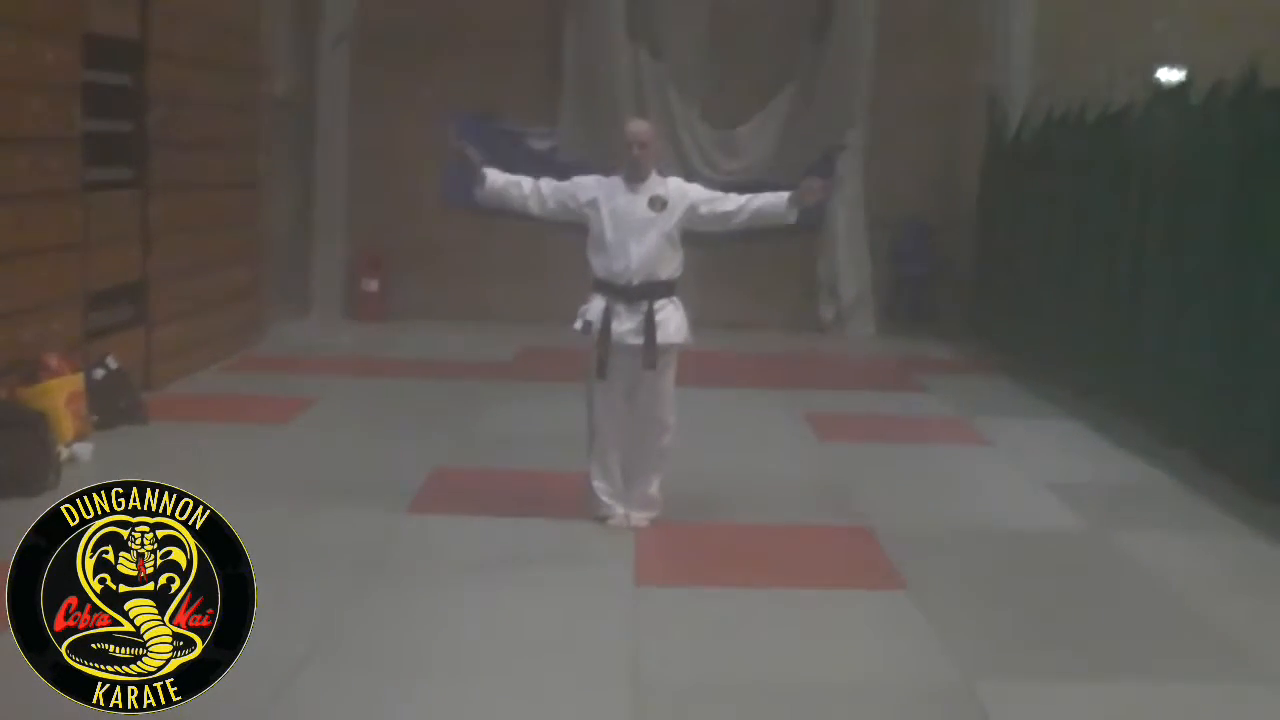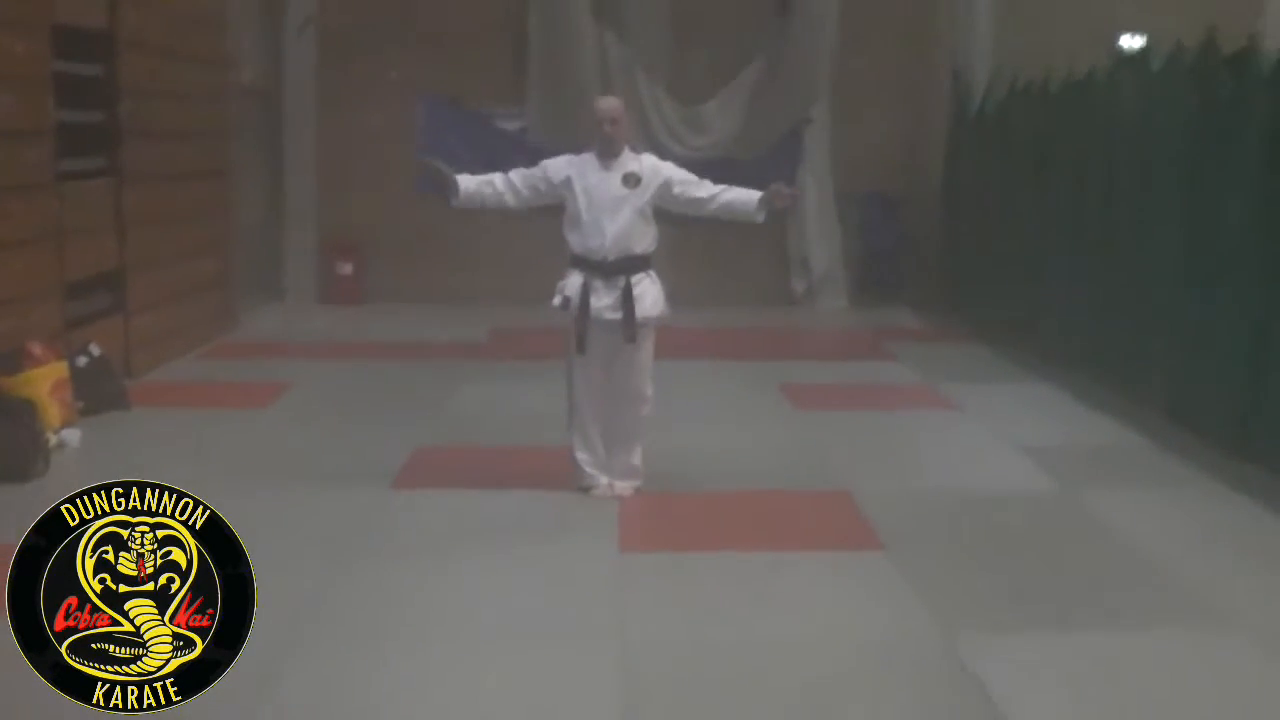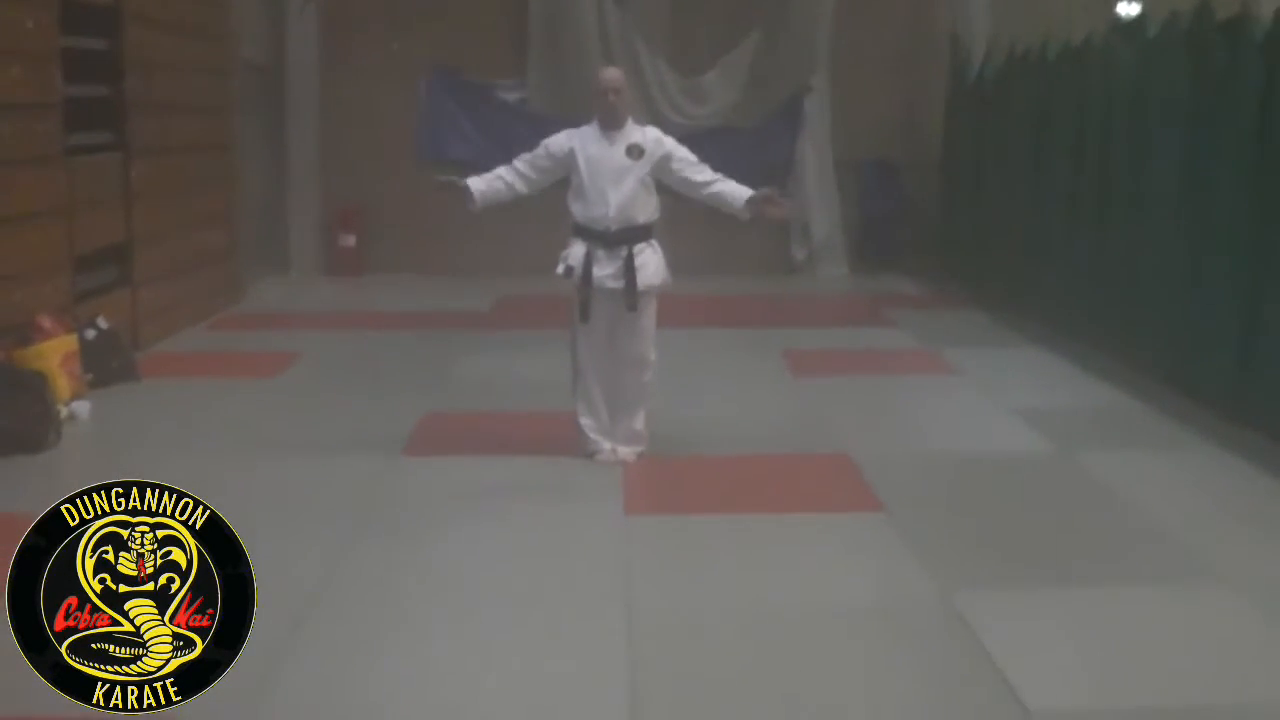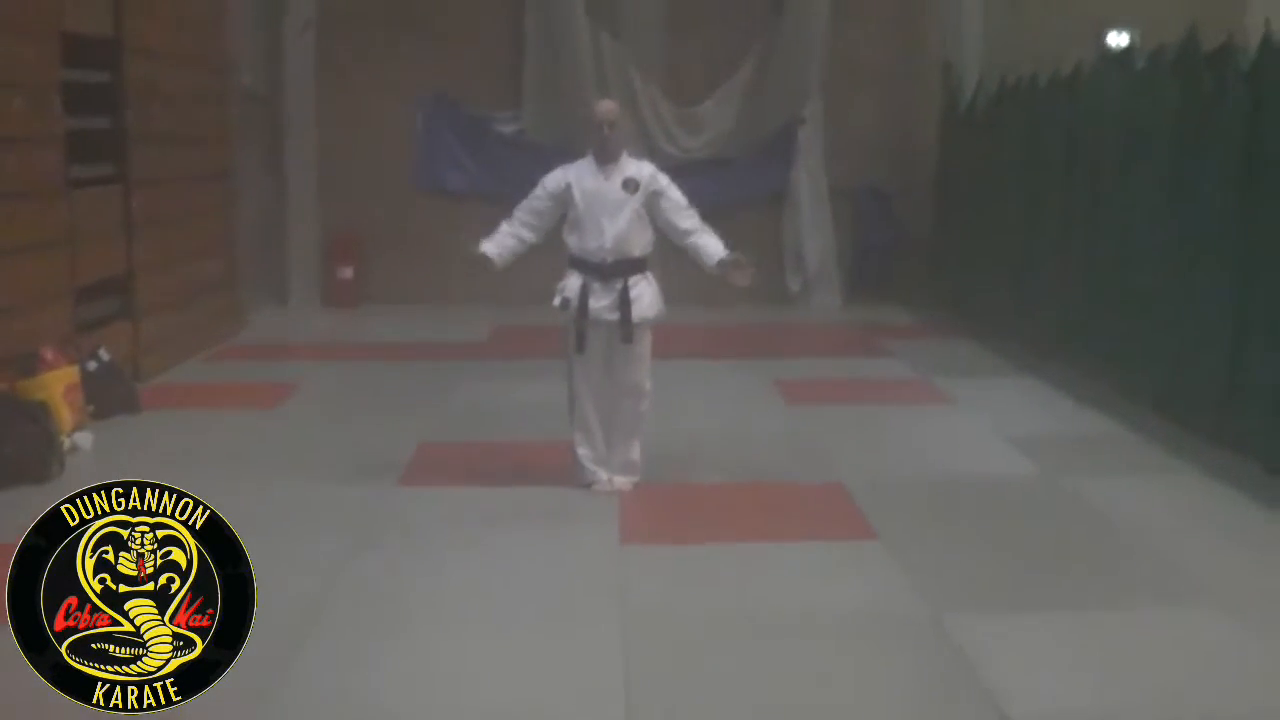
dt=0.2s
person 1, frame 1
left shoulder: (679, 194)
right shoulder: (591, 190)
left elbow: (734, 207)
right elbow: (536, 194)
left wrist: (791, 201)
right wrist: (484, 177)
left hip: (658, 316)
right hip: (610, 315)
left knee: (653, 417)
right knee: (608, 414)
left ankle: (641, 501)
right ankle: (612, 501)
person 1, frame 2
left shoulder: (652, 170)
right shoulder: (565, 169)
left elbow: (705, 194)
right elbow: (511, 187)
left wrist: (760, 201)
right wrist: (458, 184)
left hip: (634, 291)
right hip: (587, 290)
left knee: (632, 388)
right knee: (587, 387)
left ankle: (624, 471)
right ankle: (595, 472)
person 1, frame 3
left shoulder: (653, 142)
right shoulder: (570, 142)
left elbow: (701, 177)
right elbow: (519, 173)
left wrist: (749, 199)
right wrist: (471, 188)
left hip: (636, 259)
right hip: (590, 259)
left knee: (635, 355)
right knee: (591, 354)
left ankle: (627, 436)
right ankle: (599, 438)
person 1, frame 4
left shoulder: (646, 176)
right shoulder: (567, 177)
left elbow: (686, 222)
right elbow: (524, 222)
left wrist: (722, 258)
right wrist: (489, 254)
left hip: (632, 292)
right hip: (586, 291)
left knee: (631, 385)
right knee: (587, 385)
left ankle: (623, 466)
right ankle: (595, 468)
